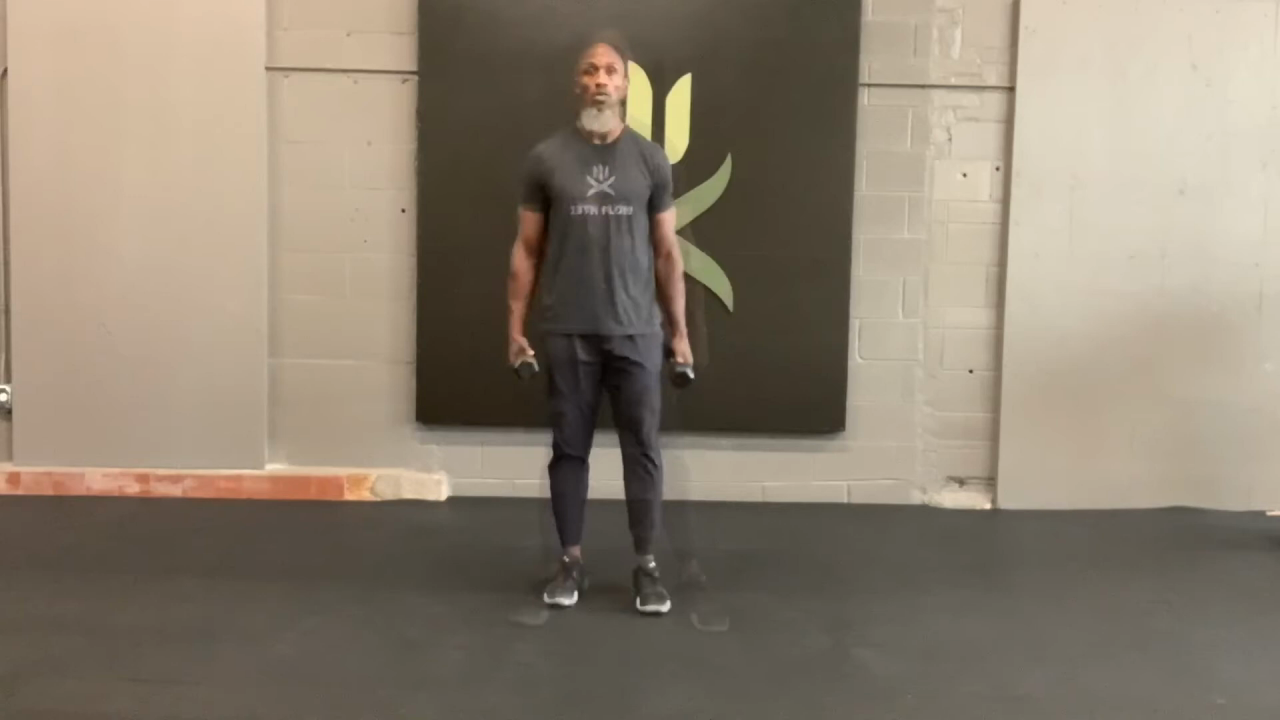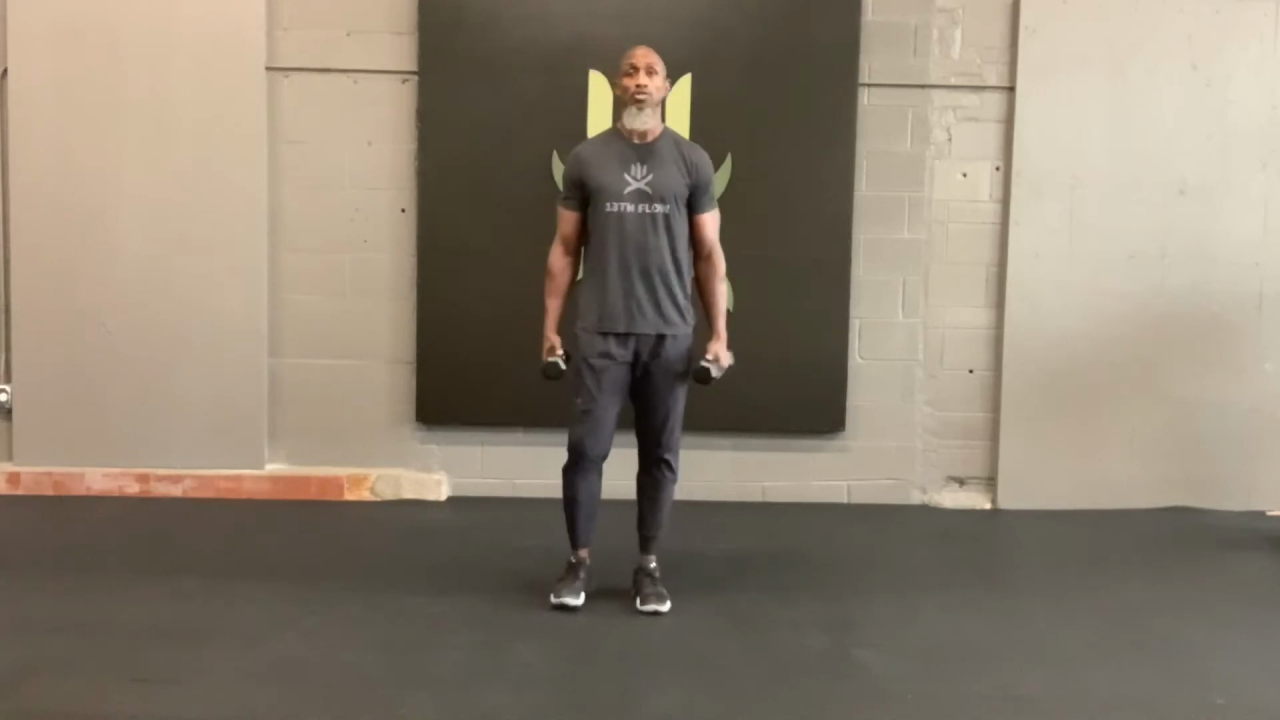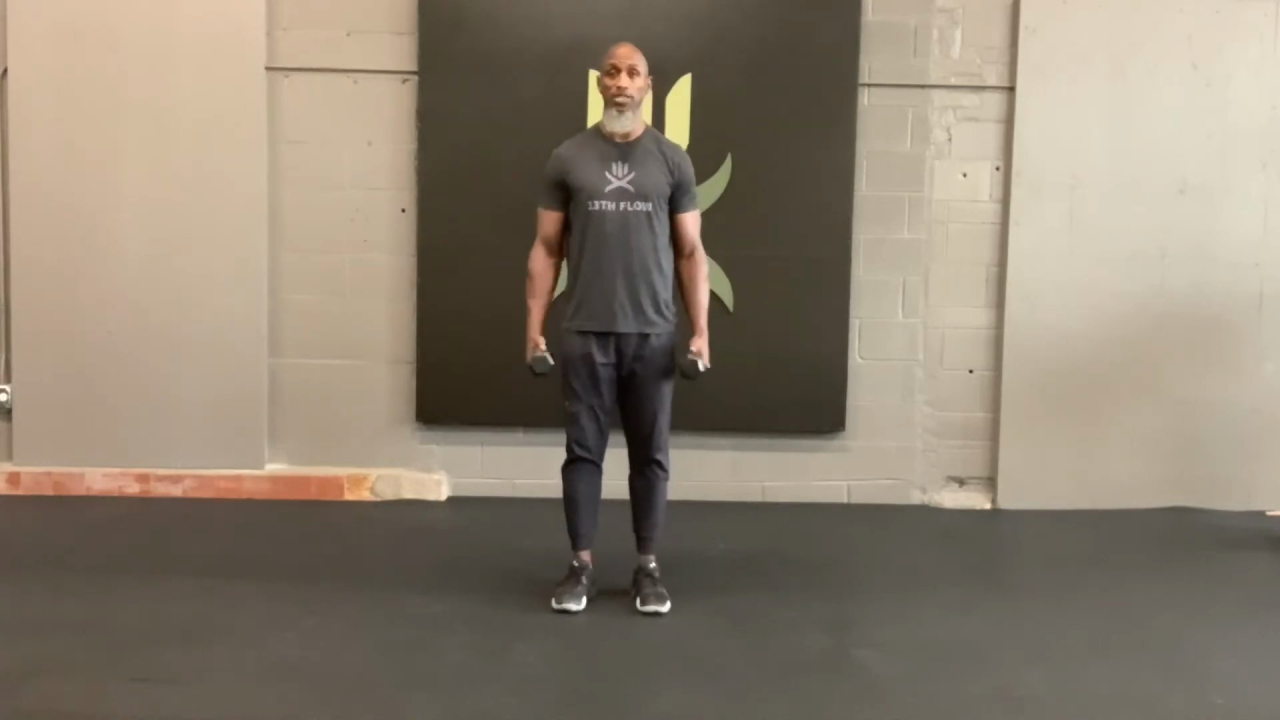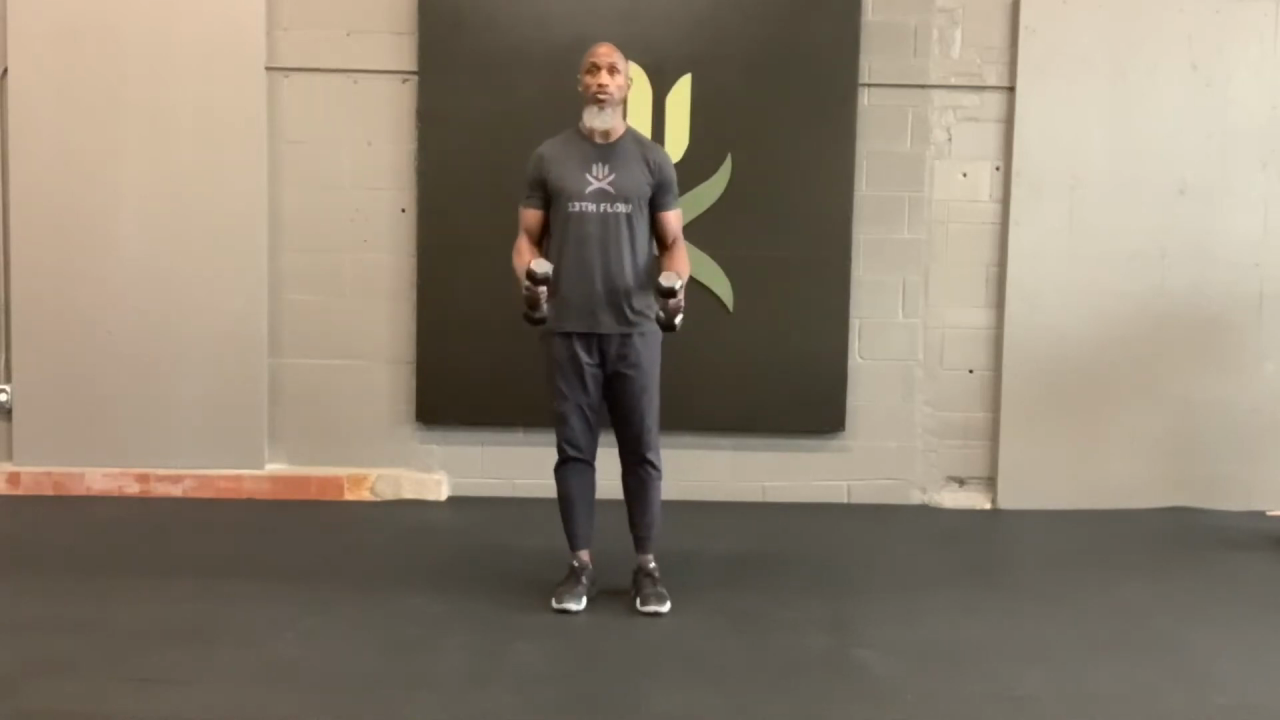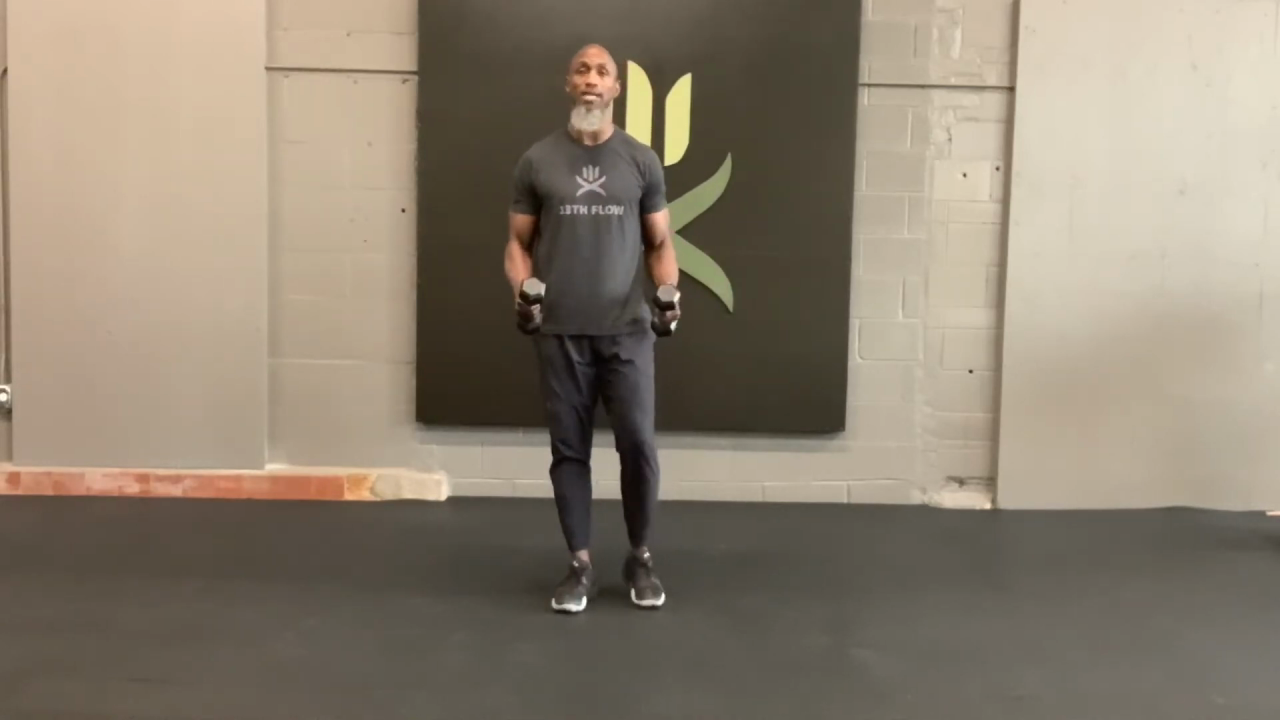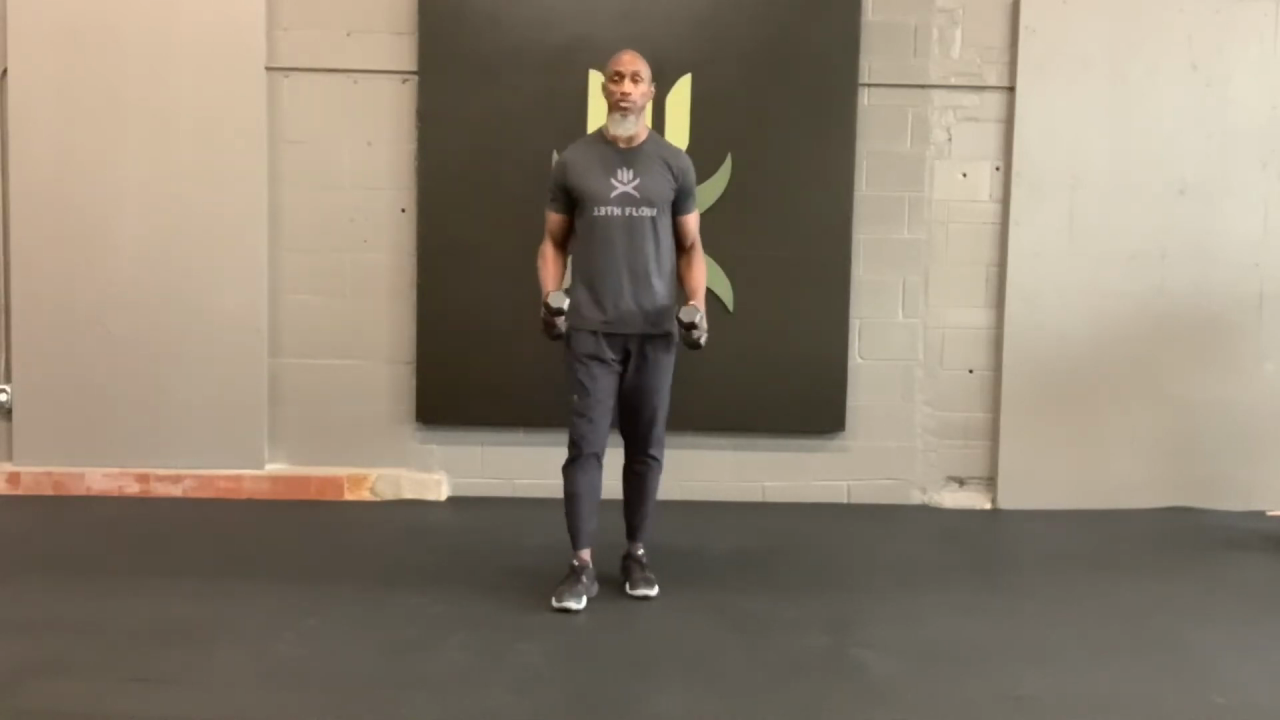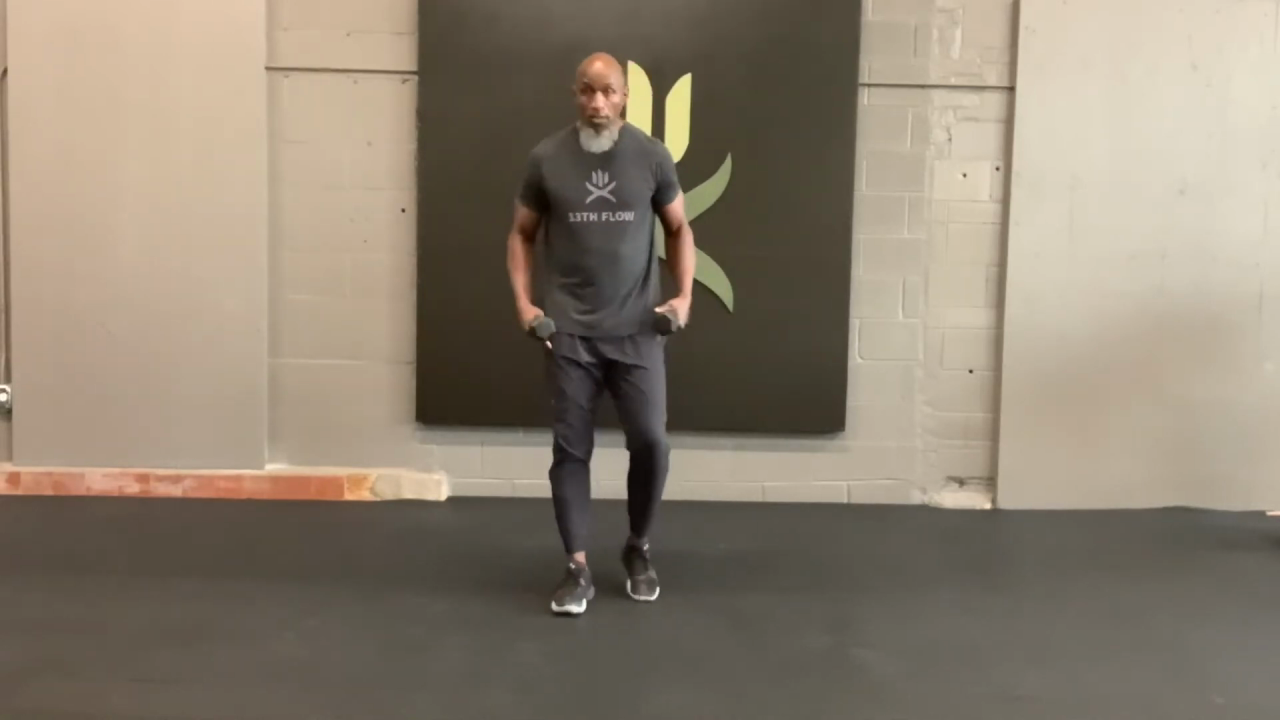
dt=0.7s
person 1, frame 1
left shoulder: (650, 160)
right shoulder: (547, 159)
left elbow: (667, 251)
right elbow: (527, 250)
left wrist: (679, 332)
right wrist: (516, 328)
left hip: (637, 332)
right hip: (568, 333)
left knee: (643, 449)
right knee: (569, 449)
left ankle: (645, 566)
right ankle: (571, 561)
person 1, frame 2
left shoulder: (692, 160)
right shoulder: (587, 158)
left elbow: (709, 252)
right elbow: (565, 248)
left wrist: (719, 334)
right wrist: (550, 326)
left hip: (669, 333)
right hip: (601, 331)
left knee: (659, 454)
right knee: (585, 449)
left ankle: (648, 565)
right ankle: (579, 562)
person 1, frame 3
left shoulder: (672, 160)
right shoulder: (568, 157)
left elbow: (690, 251)
right elbow: (546, 247)
left wrist: (700, 329)
right wrist: (534, 325)
left hip: (653, 333)
right hip: (585, 332)
left knee: (650, 453)
right knee: (583, 450)
left ankle: (647, 566)
right ankle: (581, 564)
person 1, frame 4
left shoulder: (652, 159)
right shoulder: (549, 157)
left elbow: (672, 240)
right elbow: (528, 236)
left wrist: (676, 281)
right wrist: (528, 275)
left hip: (635, 328)
right hip: (569, 328)
left knee: (641, 450)
right knee: (574, 449)
left ankle: (646, 565)
right ankle: (580, 564)
person 1, frame 5
left shoulder: (641, 161)
right shoulder: (537, 161)
left elbow: (659, 242)
right elbow: (519, 243)
left wrist: (669, 290)
right wrist: (521, 287)
left hip: (627, 330)
right hip: (561, 332)
left knee: (639, 445)
right knee: (569, 451)
left ankle: (639, 556)
right ankle: (581, 565)
person 1, frame 6
left shoulder: (675, 164)
right shoulder: (573, 161)
left elbow: (690, 246)
right elbow: (554, 241)
left wrist: (696, 303)
right wrist: (550, 295)
left hip: (654, 330)
right hip: (591, 328)
left knee: (646, 447)
right knee: (585, 444)
left ankle: (635, 553)
right ankle: (582, 564)
person 1, frame 7
left shoulder: (652, 156)
right shoulder: (546, 159)
left elbow: (678, 228)
right elbow: (521, 234)
left wrist: (683, 295)
right wrist: (524, 301)
left hip: (637, 329)
right hip: (568, 330)
left knee: (651, 442)
right knee: (570, 449)
left ankle: (637, 547)
right ankle: (577, 567)
